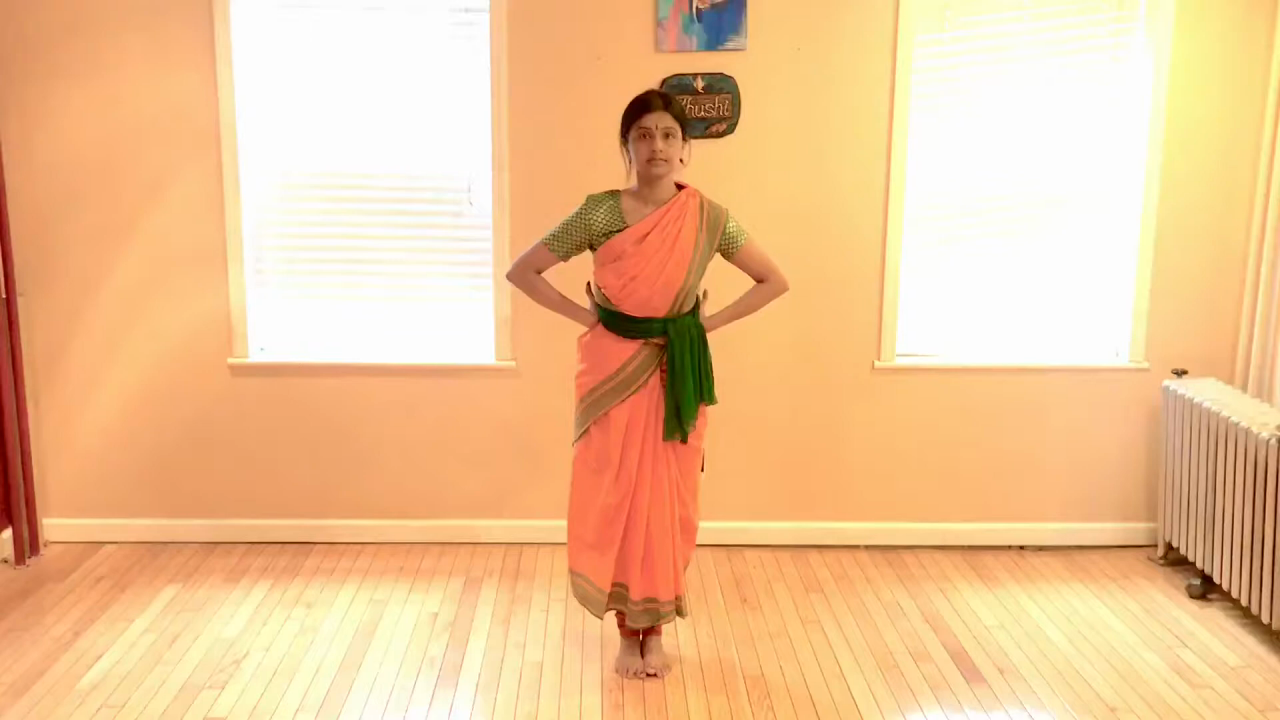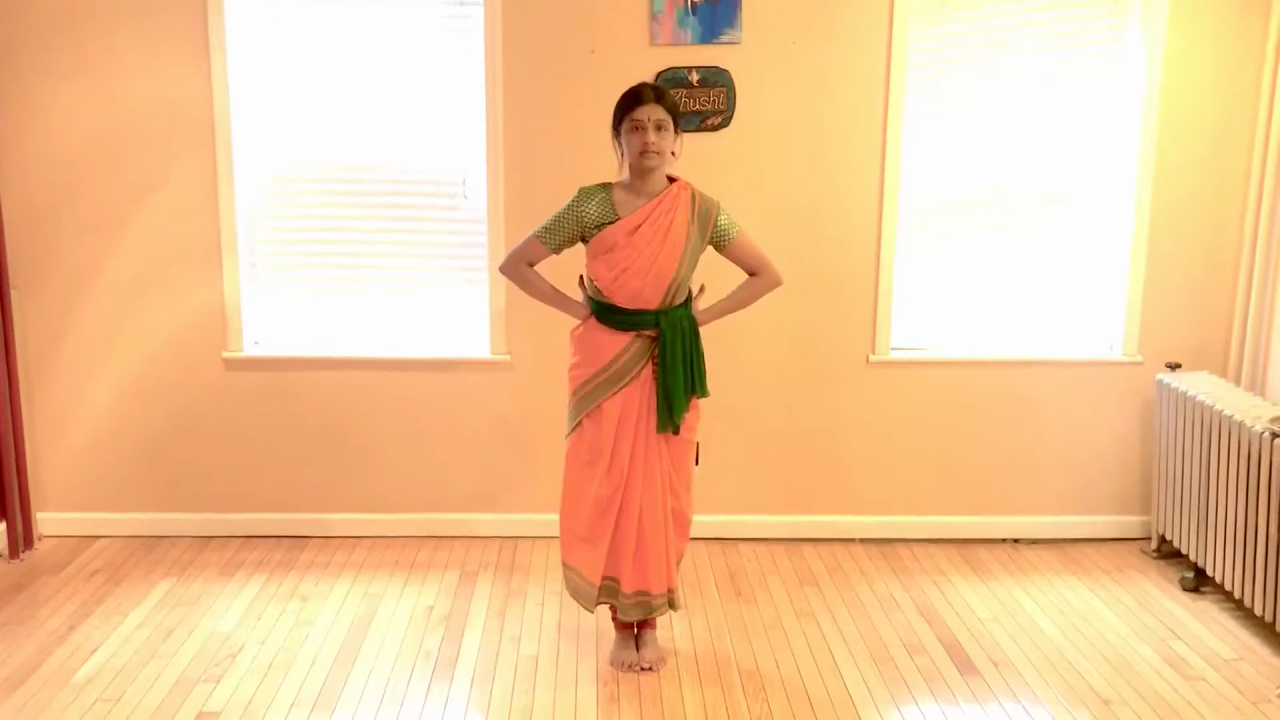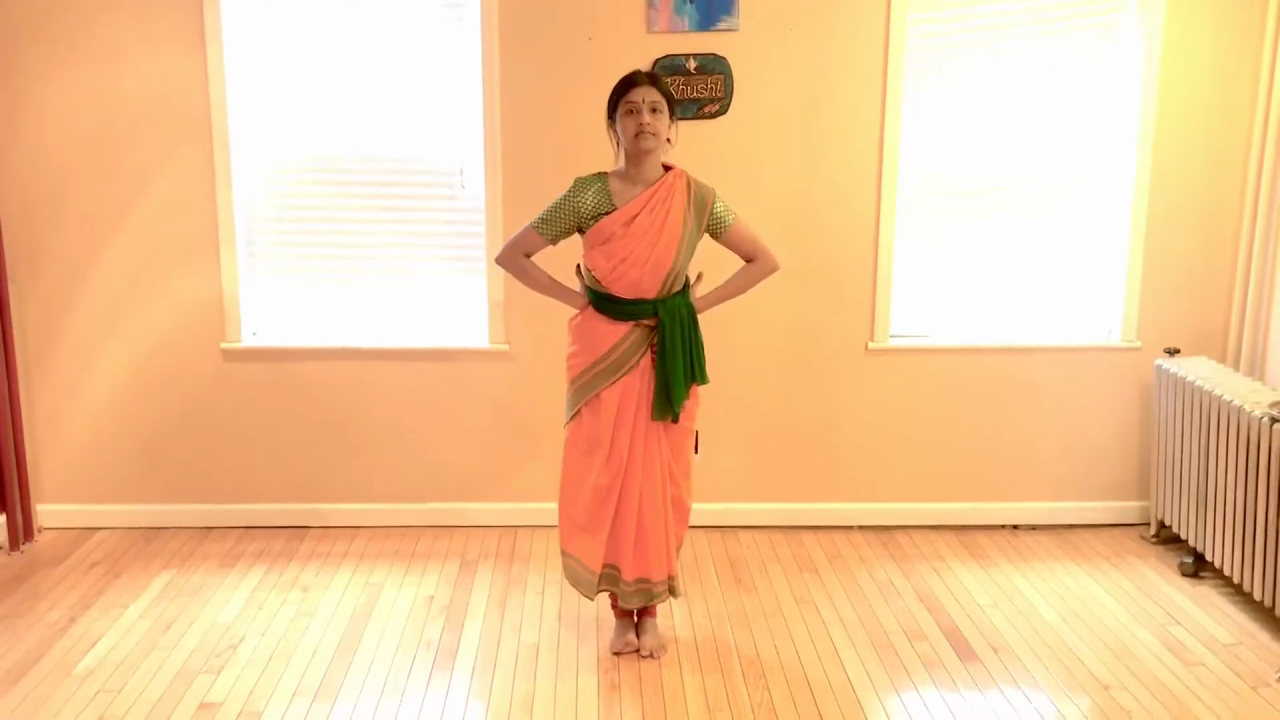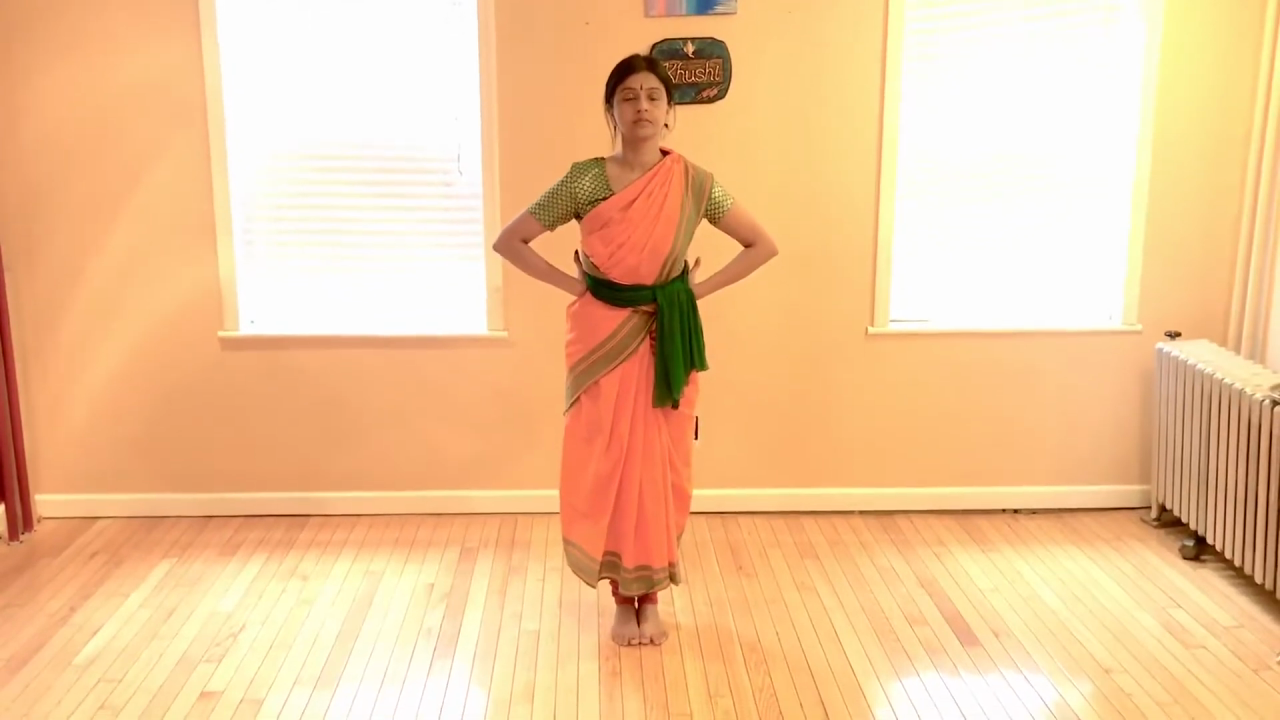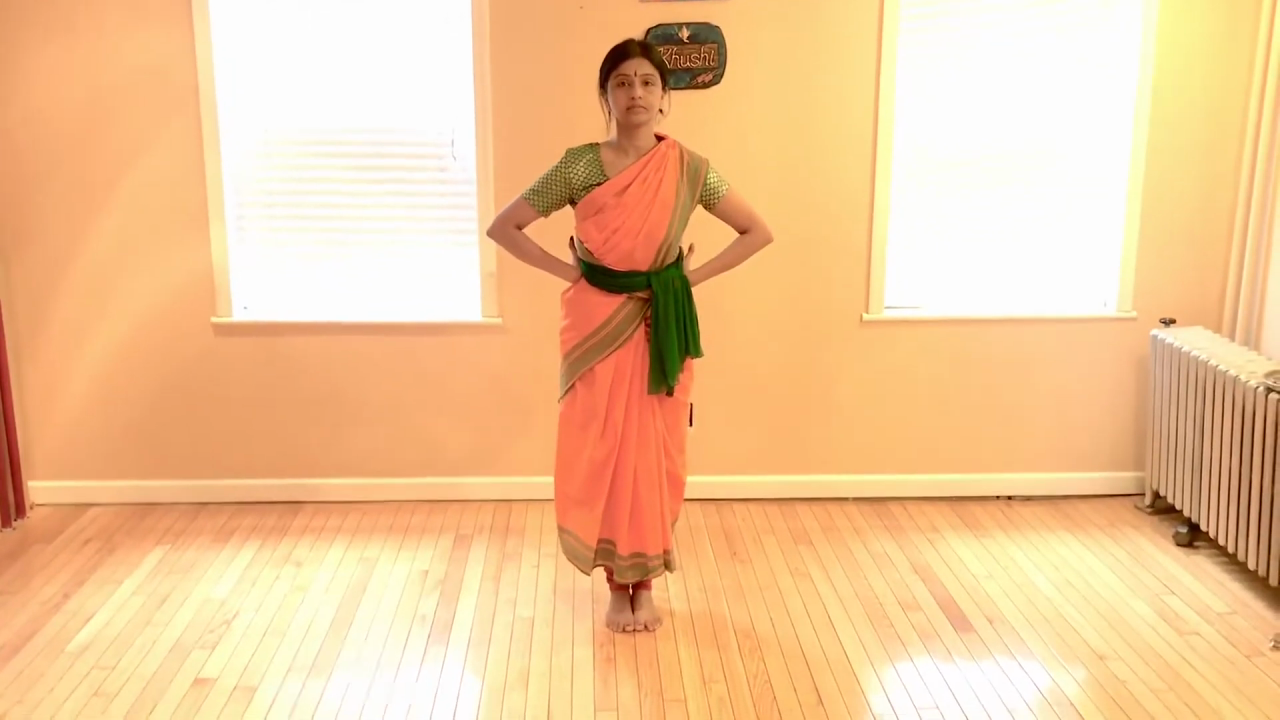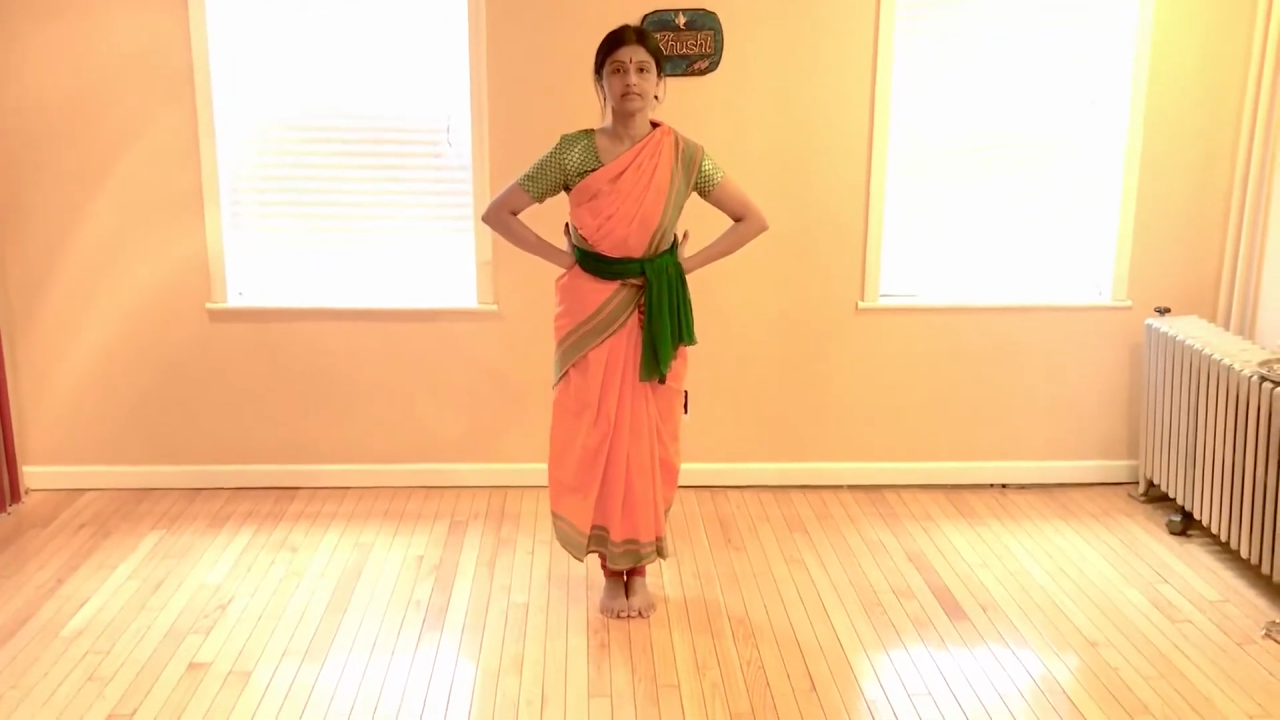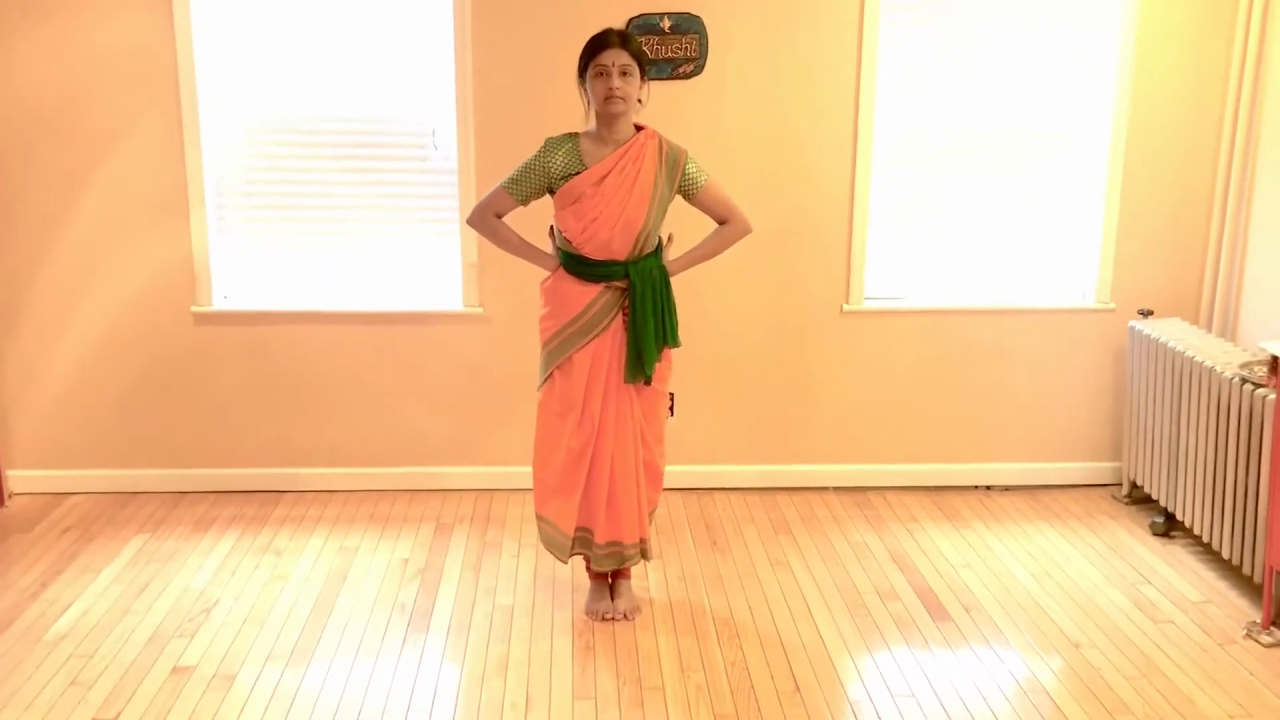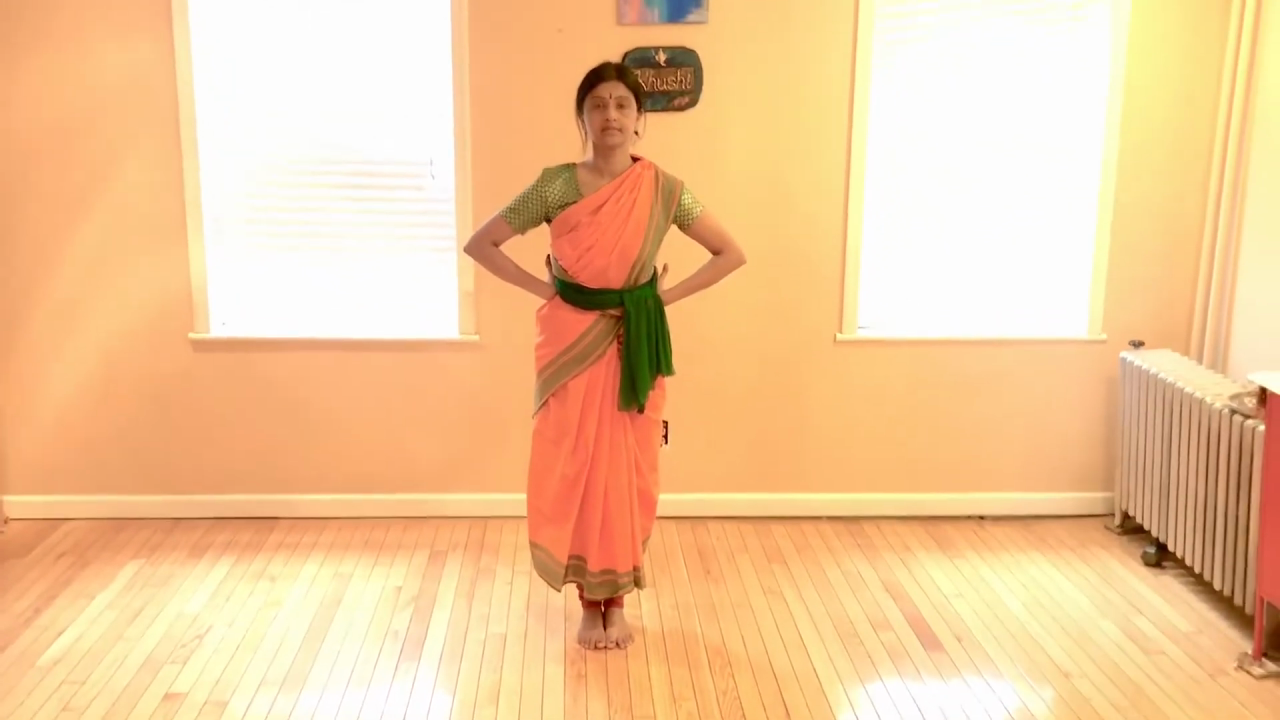
dt=0.5s
person 1, frame 1
left shoulder: (707, 218)
right shoulder: (598, 213)
left elbow: (773, 281)
right elbow: (521, 271)
left wrist: (710, 322)
right wrist: (584, 314)
left hip: (676, 375)
right hip: (612, 371)
left knee: (667, 498)
right knee: (615, 497)
left ankle: (655, 629)
right ankle: (626, 630)
person 1, frame 2
left shoulder: (699, 210)
right shoulder: (590, 205)
left elbow: (767, 275)
right elbow: (513, 264)
left wrist: (702, 315)
right wrist: (577, 309)
left hip: (669, 366)
right hip: (605, 363)
left knee: (661, 491)
right knee: (607, 490)
left ankle: (650, 622)
right ankle: (621, 623)
person 1, frame 3
left shoulder: (696, 198)
right shoulder: (587, 195)
left elbow: (763, 260)
right elbow: (511, 254)
left wrist: (700, 302)
right wrist: (575, 298)
left hip: (667, 353)
right hip: (603, 351)
left knee: (659, 479)
right knee: (607, 478)
left ankle: (650, 609)
right ankle: (621, 611)
person 1, frame 4
left shoulder: (694, 183)
right shoulder: (584, 180)
left elbow: (762, 245)
right elbow: (509, 241)
left wrist: (700, 289)
right wrist: (573, 284)
left hip: (666, 341)
right hip: (603, 339)
left knee: (660, 467)
right knee: (607, 467)
left ankle: (651, 596)
right ankle: (622, 598)
person 1, frame 5
left shoulder: (689, 169)
right shoulder: (579, 166)
left elbow: (757, 232)
right elbow: (503, 227)
left wrist: (694, 275)
right wrist: (568, 271)
left hip: (661, 326)
right hip: (597, 325)
left knee: (654, 453)
right knee: (602, 453)
left ankle: (646, 582)
right ankle: (617, 585)
person 1, frame 6
left shoulder: (684, 156)
right shoulder: (573, 152)
left elbow: (752, 220)
right elbow: (497, 213)
left wrist: (689, 263)
right wrist: (562, 257)
left hip: (654, 314)
right hip: (591, 312)
left knee: (648, 439)
right knee: (595, 439)
left ankle: (639, 569)
right ankle: (611, 571)
person 1, frame 7
left shoulder: (668, 159)
right shoulder: (558, 155)
left elbow: (736, 223)
right elbow: (482, 215)
left wrist: (674, 265)
right wrist: (546, 260)
left hip: (639, 316)
right hip: (576, 313)
left knee: (632, 441)
right knee: (580, 440)
left ankle: (625, 570)
right ankle: (596, 573)
person 1, frame 8
left shoulder: (663, 190)
right shoulder: (555, 185)
left elbow: (730, 253)
right elbow: (479, 243)
left wrist: (668, 294)
right wrist: (542, 288)
left hip: (634, 344)
right hip: (571, 342)
left knee: (627, 470)
right knee: (574, 468)
left ankle: (617, 599)
right ankle: (589, 601)
